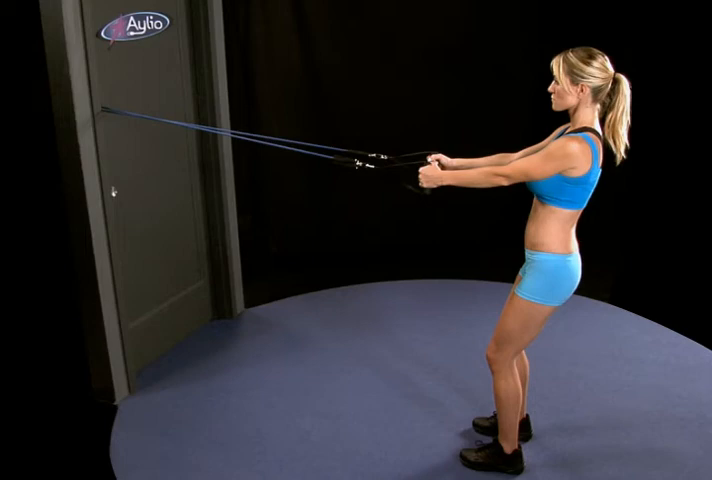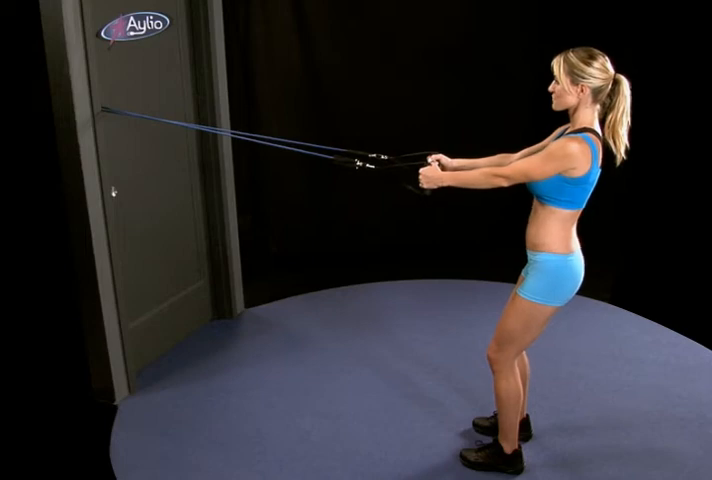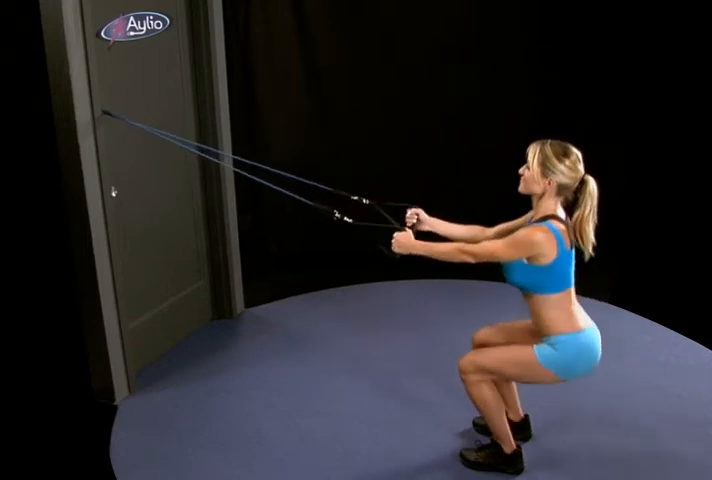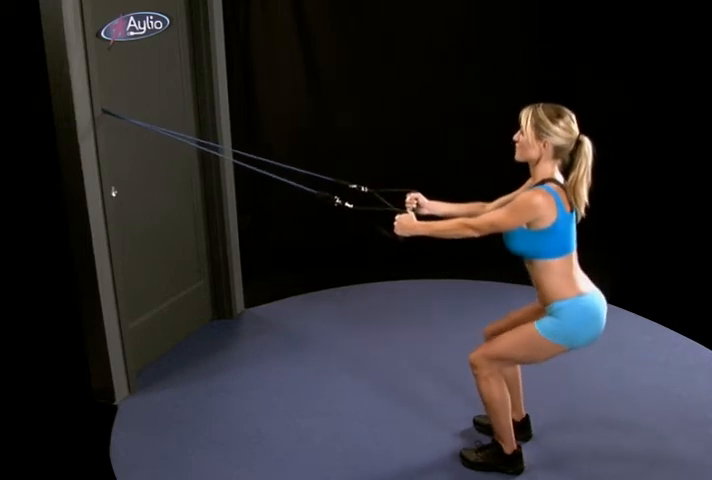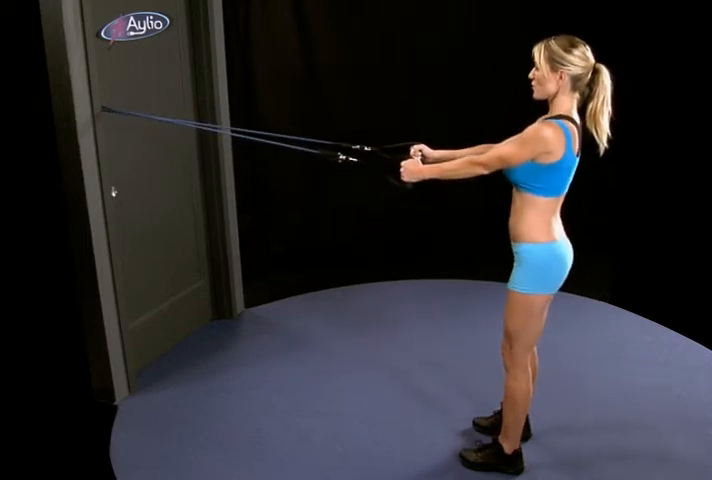
dt=1s
person 1, frame 1
left shoulder: (575, 147)
right shoulder: (572, 133)
left elbow: (504, 176)
right elbow: (512, 158)
left wrist: (442, 178)
right wrist: (454, 163)
left hip: (550, 268)
right hip: (546, 261)
left knee: (499, 355)
right knee: (511, 345)
left ankle: (507, 451)
right ankle: (516, 420)
person 1, frame 2
left shoulder: (575, 147)
right shoulder: (573, 133)
left elbow: (503, 177)
right elbow: (513, 159)
left wrist: (443, 179)
right wrist: (455, 163)
left hip: (552, 268)
right hip: (550, 262)
left knee: (500, 355)
right knee: (511, 345)
left ankle: (507, 452)
right ankle: (516, 420)
person 1, frame 3
left shoulder: (539, 237)
right shoulder: (545, 218)
left elbow: (471, 254)
right elbow: (486, 234)
left wrist: (414, 246)
right wrist: (431, 223)
left hip: (569, 350)
right hip: (566, 335)
left knee: (470, 366)
right knee: (482, 340)
left ankle: (507, 453)
right ankle: (516, 421)
person 1, frame 4
left shoulder: (539, 200)
right shoulder: (545, 186)
left elbow: (476, 227)
right elbow: (486, 209)
left wrist: (417, 228)
right wrist: (432, 206)
left hip: (573, 313)
right hip: (570, 302)
left knee: (483, 361)
right knee: (494, 337)
left ankle: (507, 452)
right ankle: (516, 420)
person 1, frame 5
left shoulder: (548, 133)
right shoulder: (560, 124)
left elbow: (483, 164)
right elbow: (494, 149)
left wrist: (424, 172)
right wrist: (437, 155)
left hip: (538, 256)
right hip: (546, 251)
left knee: (515, 354)
right knee: (523, 347)
left ankle: (507, 451)
right ankle: (514, 419)
